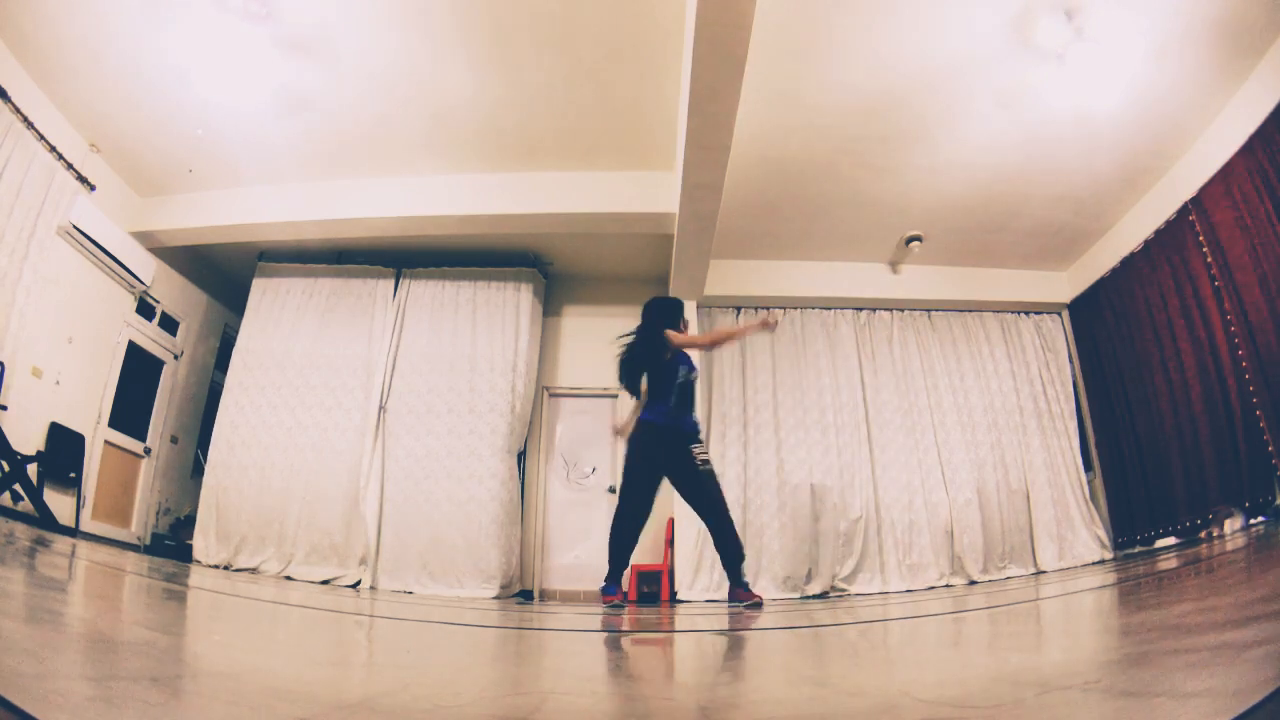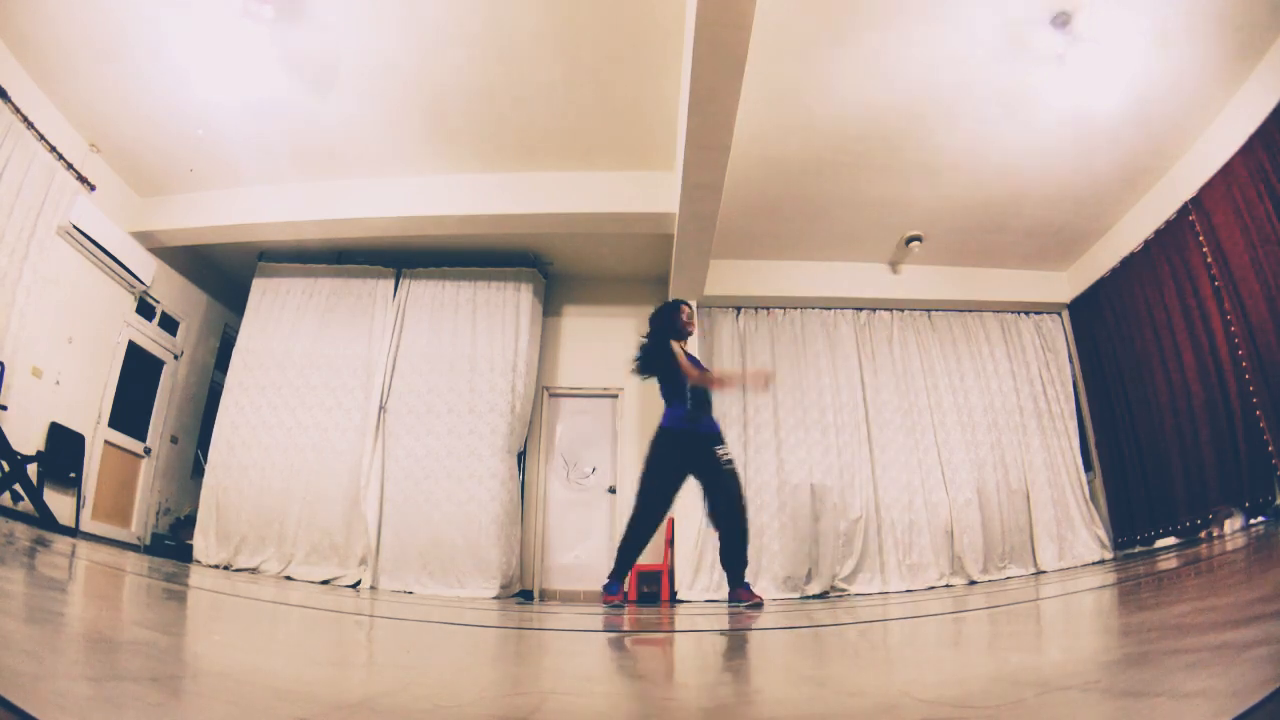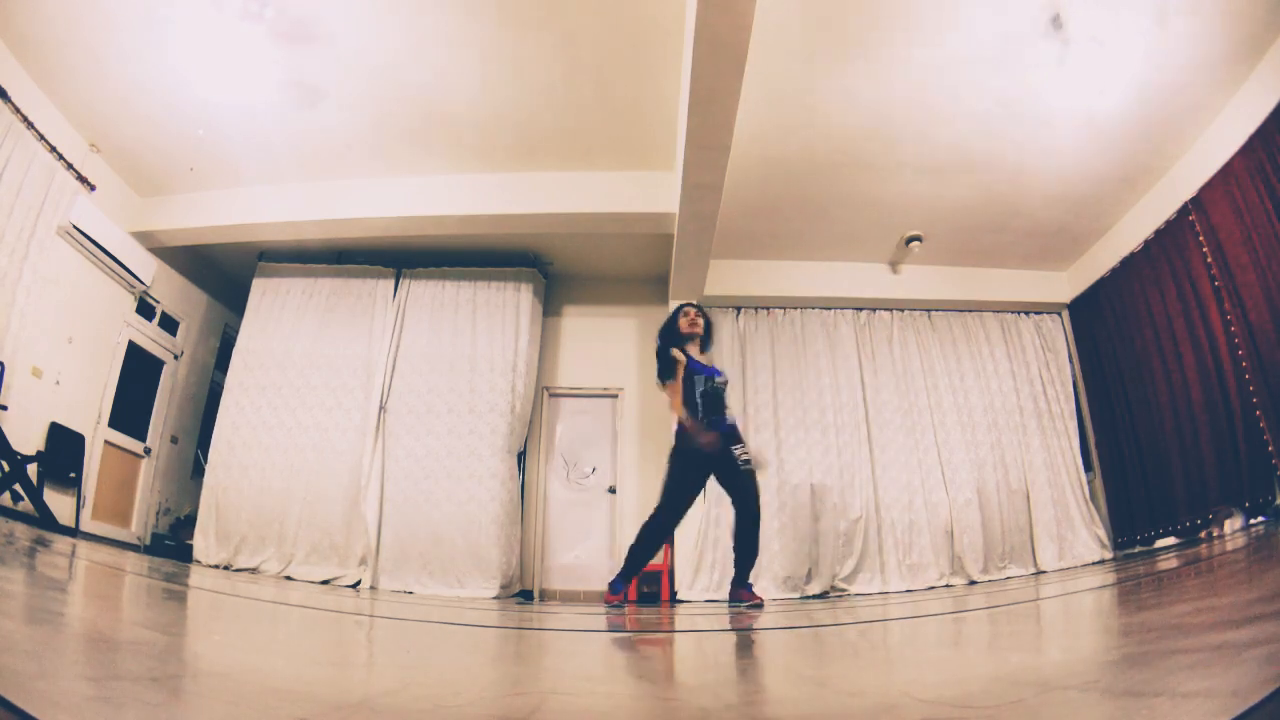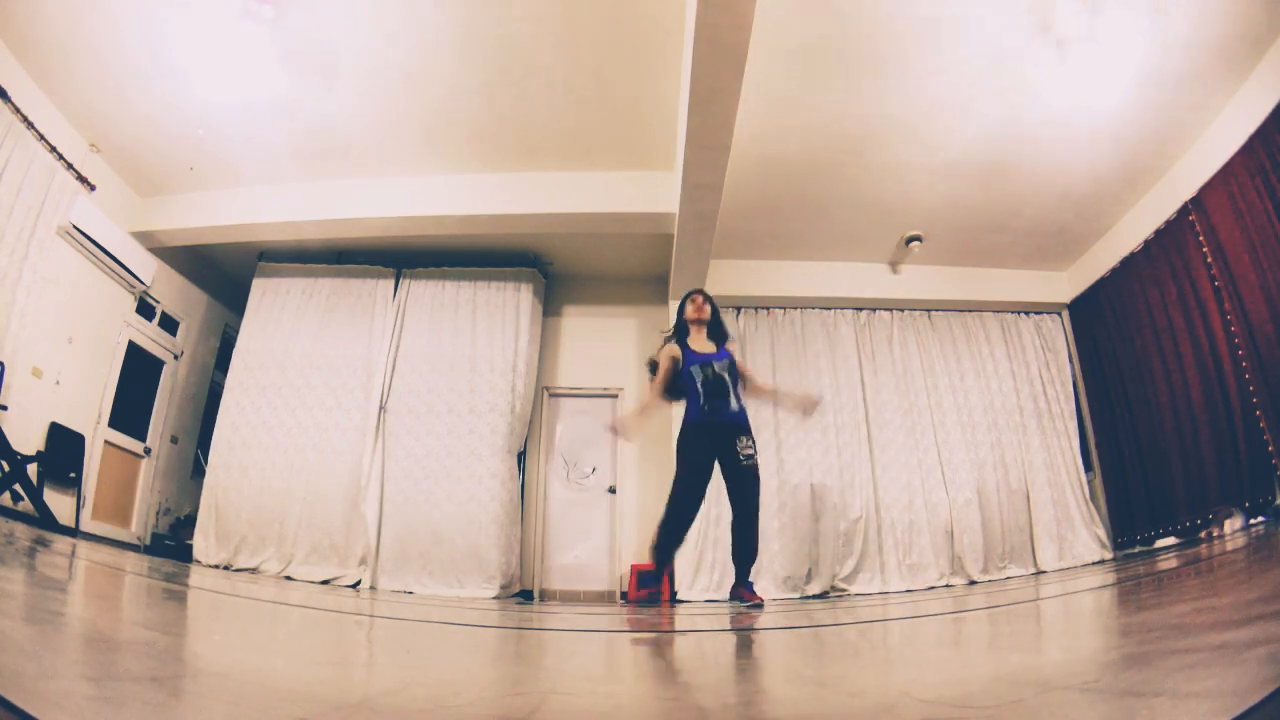
dt=0.1s
person 1, frame 1
left shoulder: (672, 349)
right shoulder: (662, 338)
left elbow: (646, 391)
right elbow: (707, 341)
left wrist: (631, 421)
right wrist: (753, 326)
left hip: (683, 439)
right hip: (653, 438)
left knee: (715, 509)
right knee: (632, 512)
left ankle: (737, 583)
right ankle: (613, 583)
person 1, frame 2
left shoulder: (681, 353)
right shoulder: (668, 347)
right elbow: (700, 378)
right wrist: (746, 378)
left hip: (707, 440)
right hip: (675, 440)
left knee: (732, 509)
right knee: (648, 514)
left ankle: (737, 584)
right ankle: (615, 582)
person 1, frame 3
left shoulder: (709, 364)
right shoulder: (676, 357)
right elbow: (676, 404)
left wrist: (739, 445)
right wrist: (698, 433)
left hip: (727, 439)
right hip: (692, 442)
left knee: (750, 508)
right knee: (667, 514)
left ankle: (740, 584)
right ankle: (620, 583)
person 1, frame 4
left shoulder: (725, 349)
right shoulder: (674, 349)
left elbow: (753, 384)
right elbow: (657, 391)
left wrist: (792, 399)
right wrist: (631, 417)
left hip: (736, 430)
right hip: (698, 433)
left knee: (746, 506)
right knee: (682, 505)
left ankle: (742, 583)
right ankle: (656, 578)
